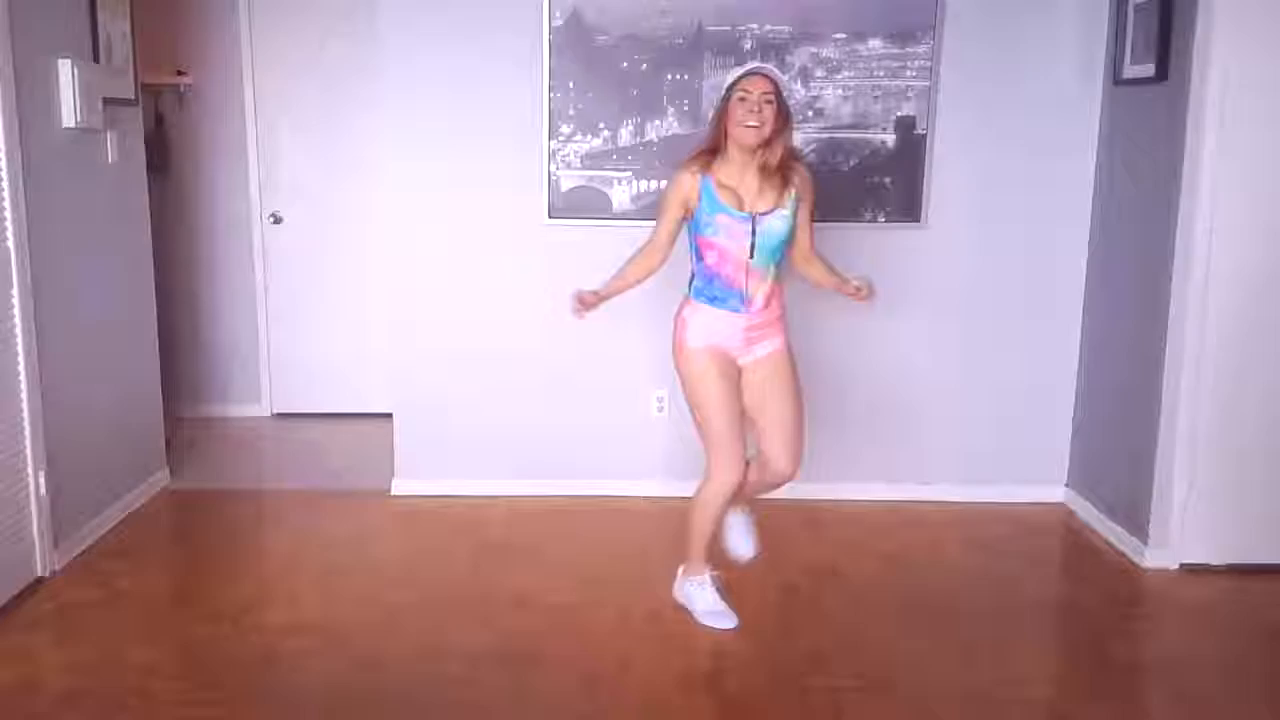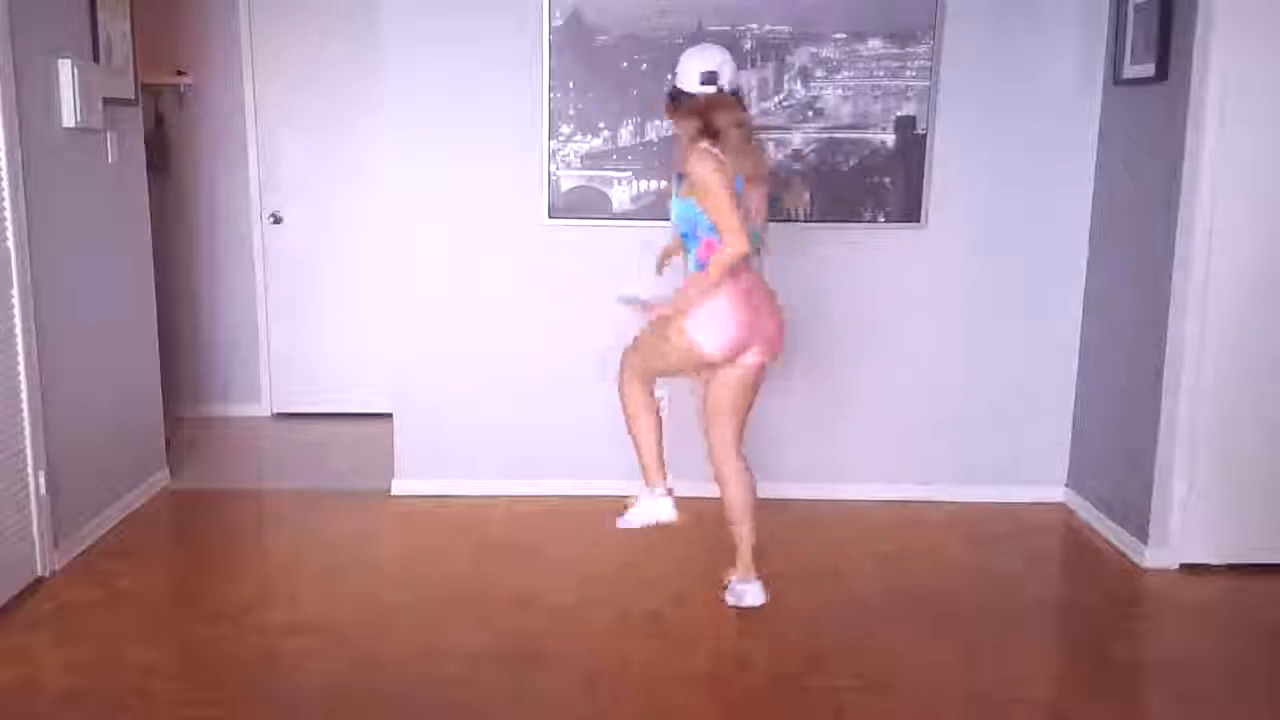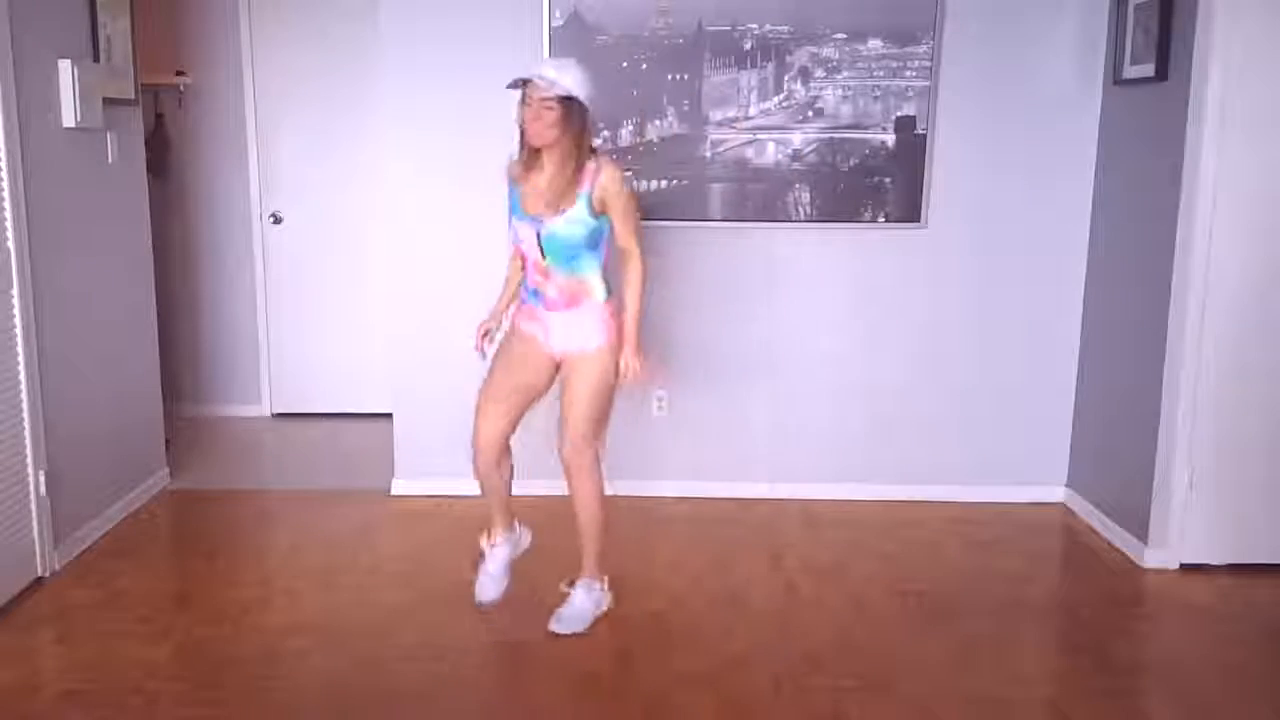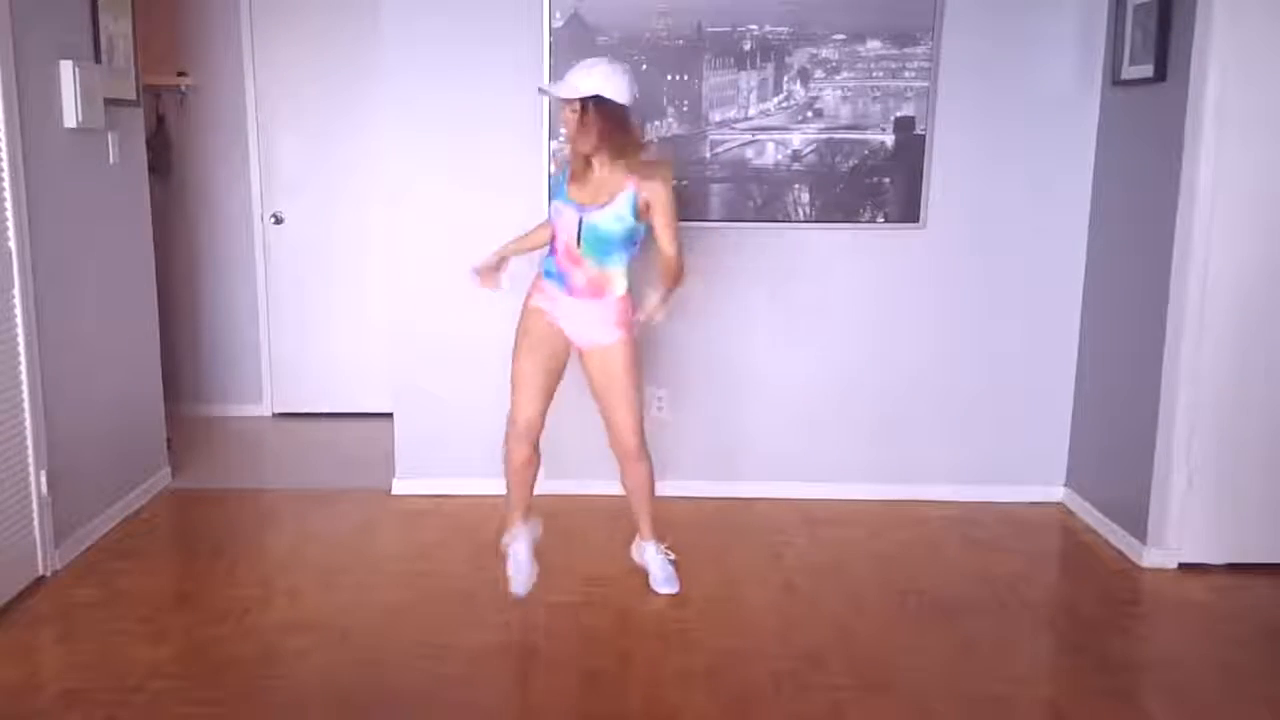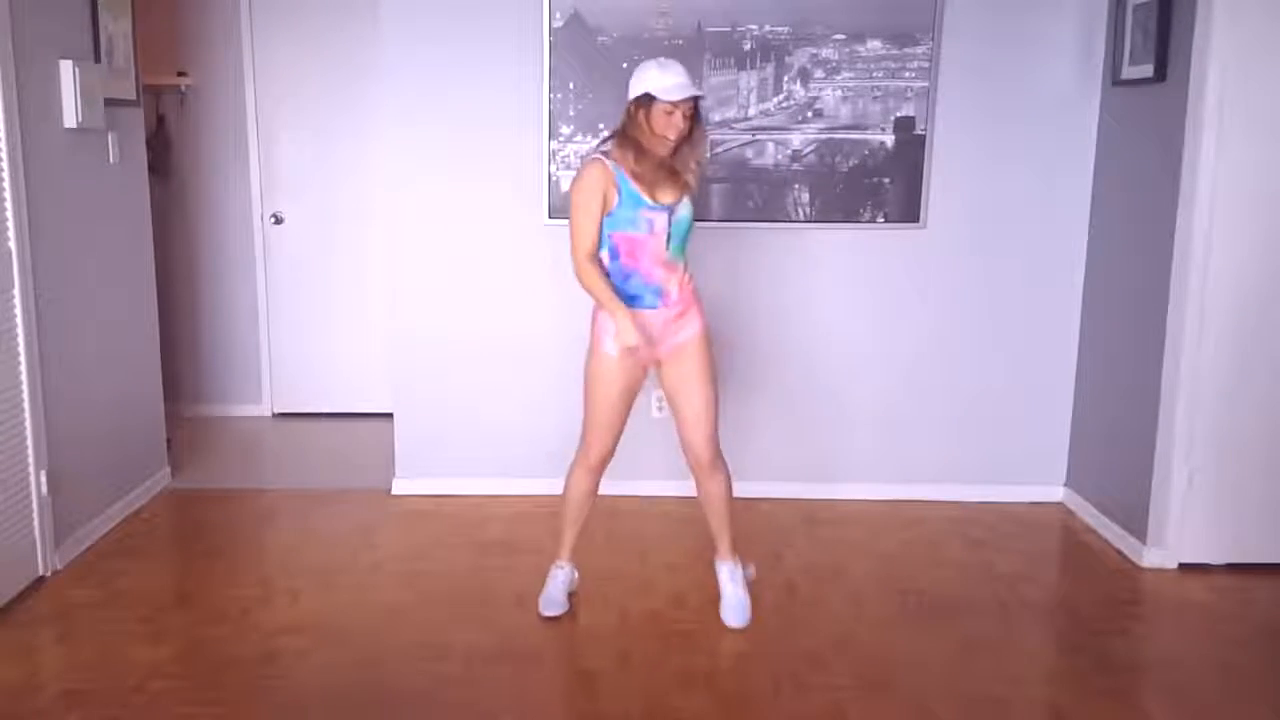
dt=1s
person 1, frame 1
left shoulder: (796, 181)
right shoulder: (692, 180)
right elbow: (653, 254)
left wrist: (844, 285)
right wrist: (599, 295)
left hip: (765, 336)
right hip: (704, 333)
left knee: (782, 461)
right knee: (728, 461)
left ankle: (733, 507)
right ankle: (693, 575)
person 1, frame 2
left shoulder: (699, 159)
right shoulder: (746, 152)
left elbow: (737, 243)
left wrist: (684, 301)
left hip: (717, 312)
right hip: (757, 312)
left knee: (632, 373)
right knee: (725, 446)
left ankle: (655, 492)
right ankle: (746, 577)
person 1, frame 3
left shoulder: (602, 179)
right shoulder: (518, 174)
left elbow: (630, 256)
left wrist: (630, 340)
right wrist: (498, 307)
left hip: (591, 328)
right hip: (532, 324)
left knee: (577, 460)
right knee: (486, 436)
left ankle: (590, 584)
right ankle: (502, 536)
person 1, frame 4
left shoulder: (649, 180)
right shoulder: (569, 167)
left elbow: (671, 257)
left wrist: (663, 289)
right wrist: (506, 254)
left hip: (607, 319)
right hip: (548, 307)
left knee: (629, 442)
right knee: (525, 421)
left ankle: (647, 544)
right ankle: (519, 527)
person 1, frame 5
left shoulder: (680, 171)
right shoulder: (599, 173)
right elbow: (584, 259)
right wrist: (621, 314)
left hip: (682, 324)
right hip: (623, 329)
left knee: (704, 452)
right knee: (593, 455)
left ankle: (728, 566)
right ankle: (562, 568)
